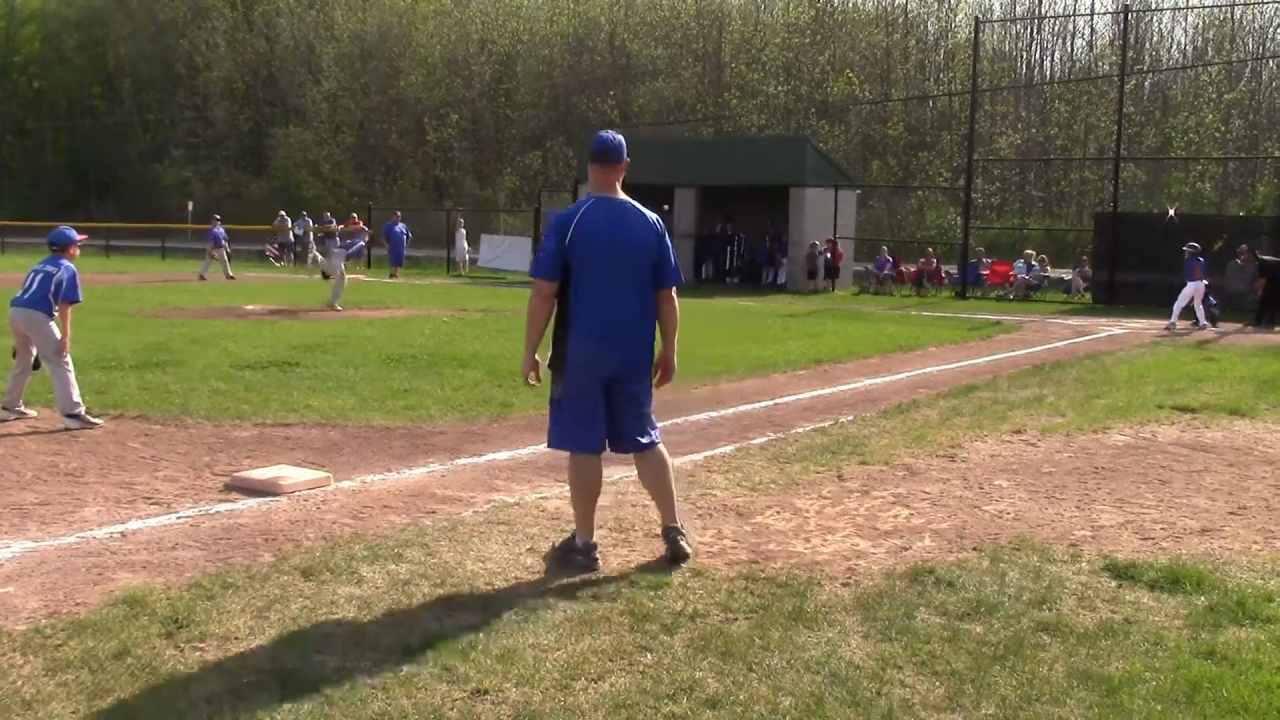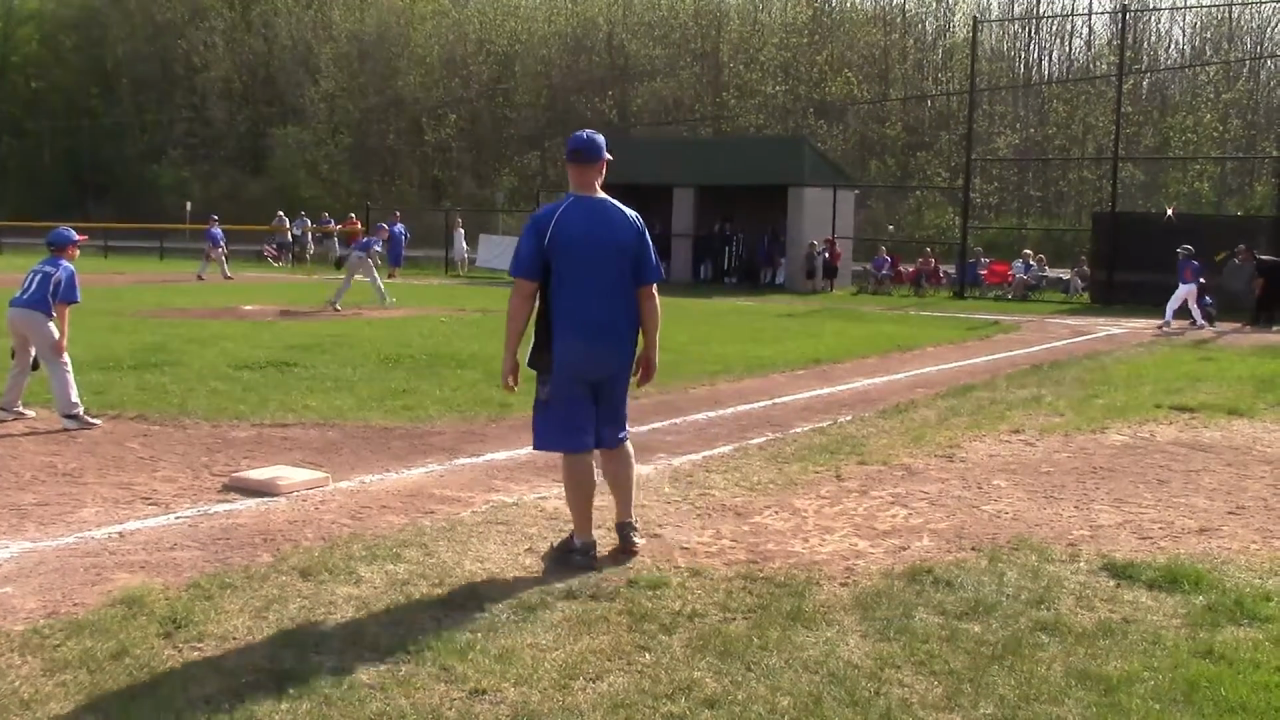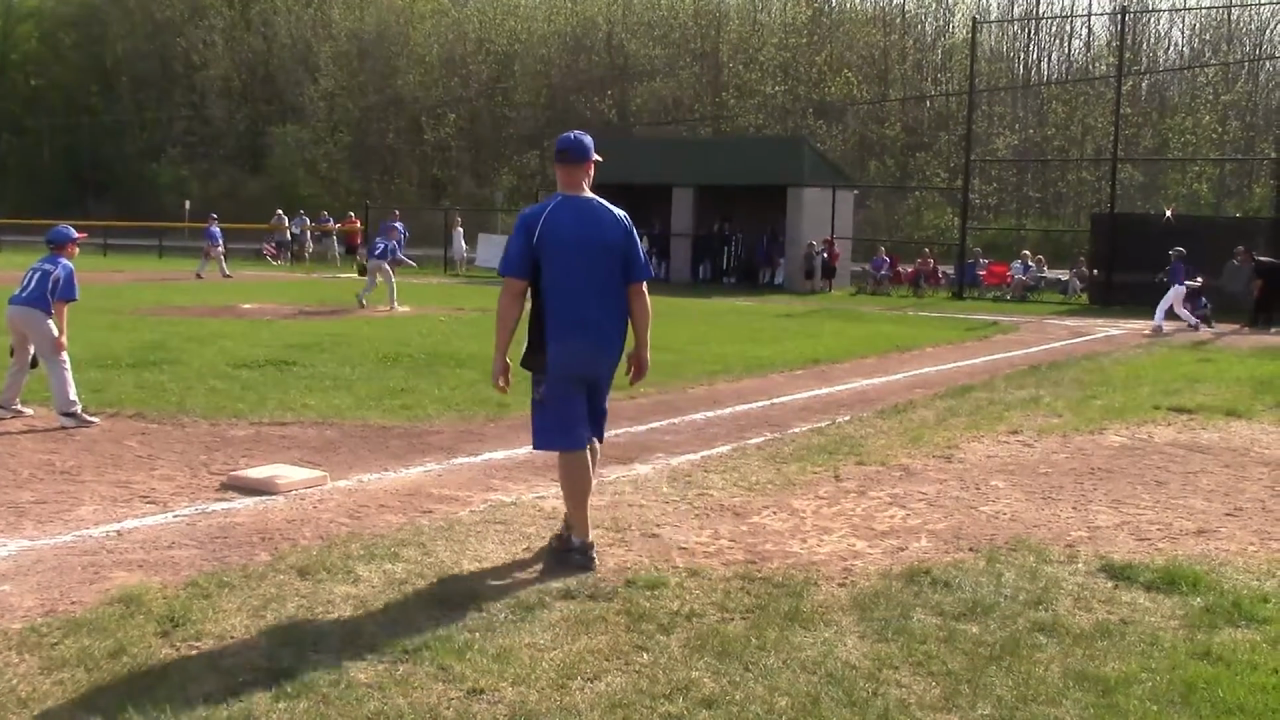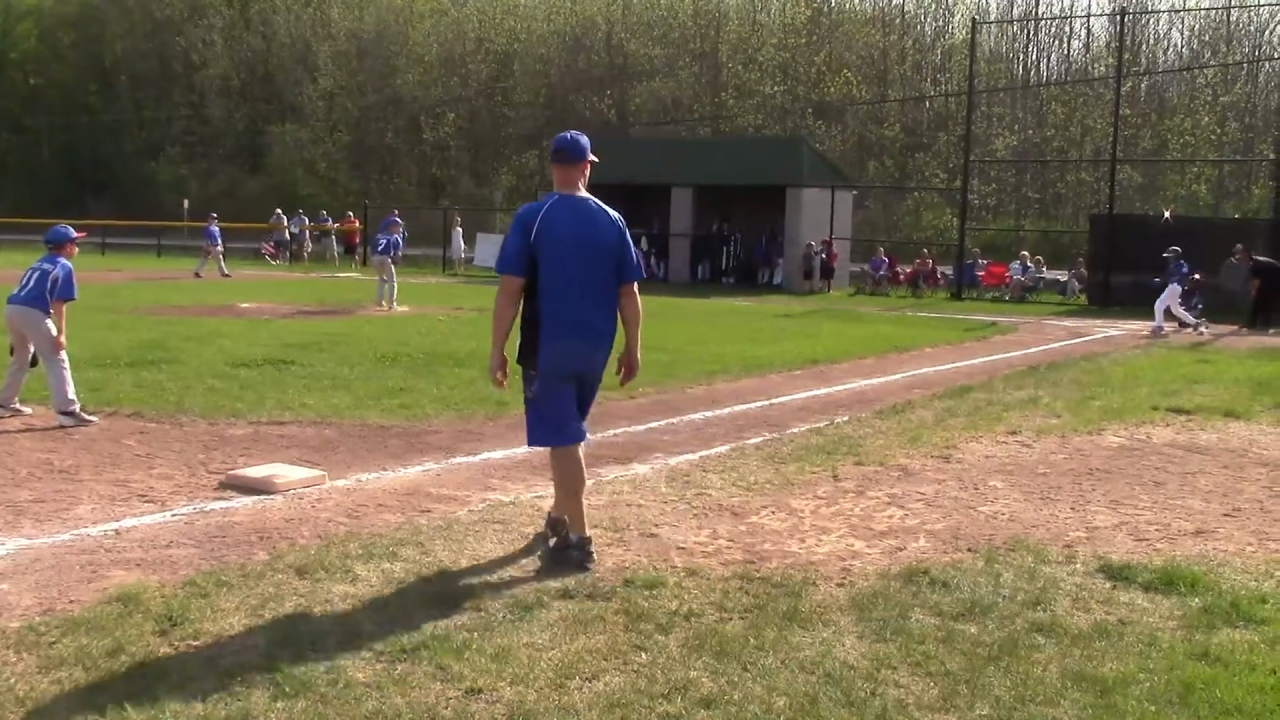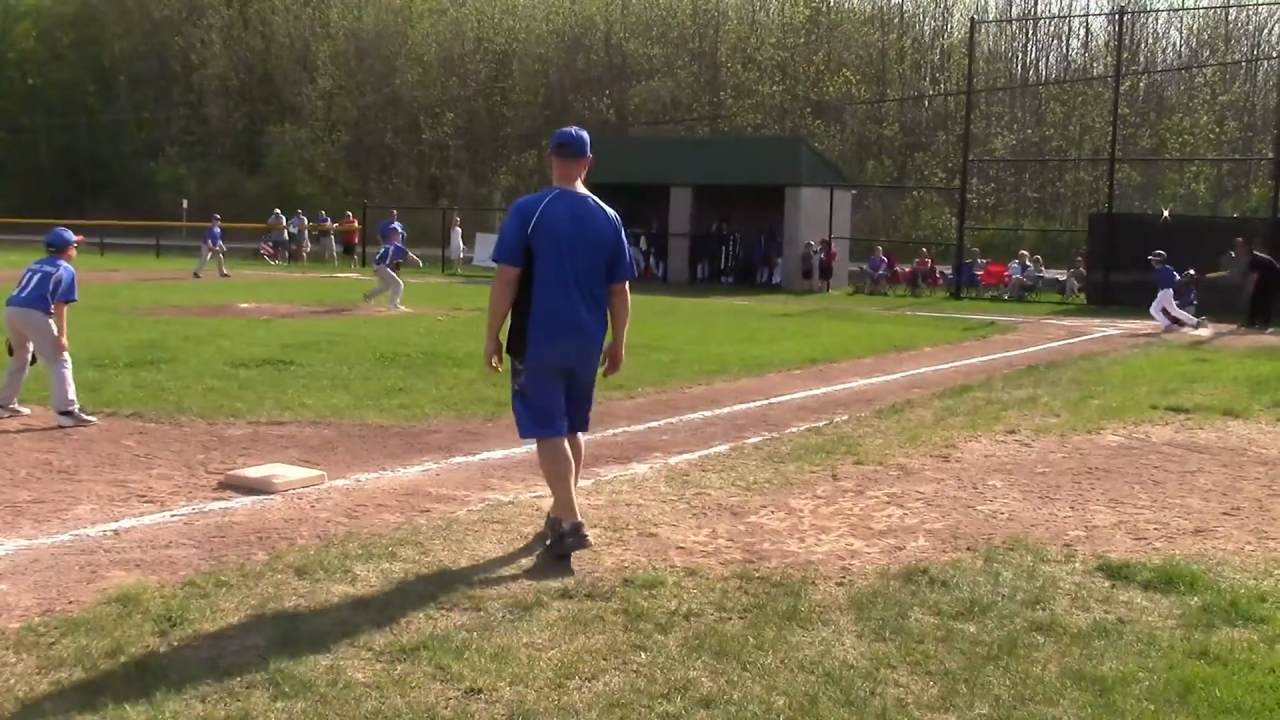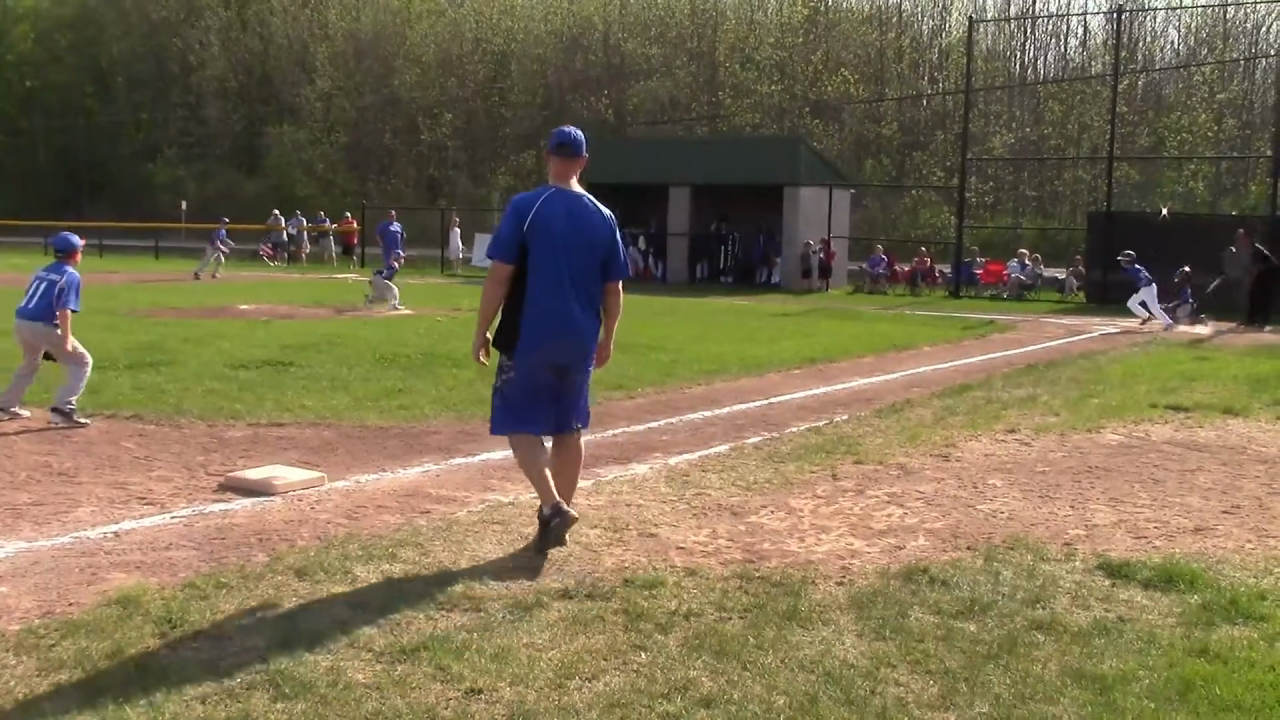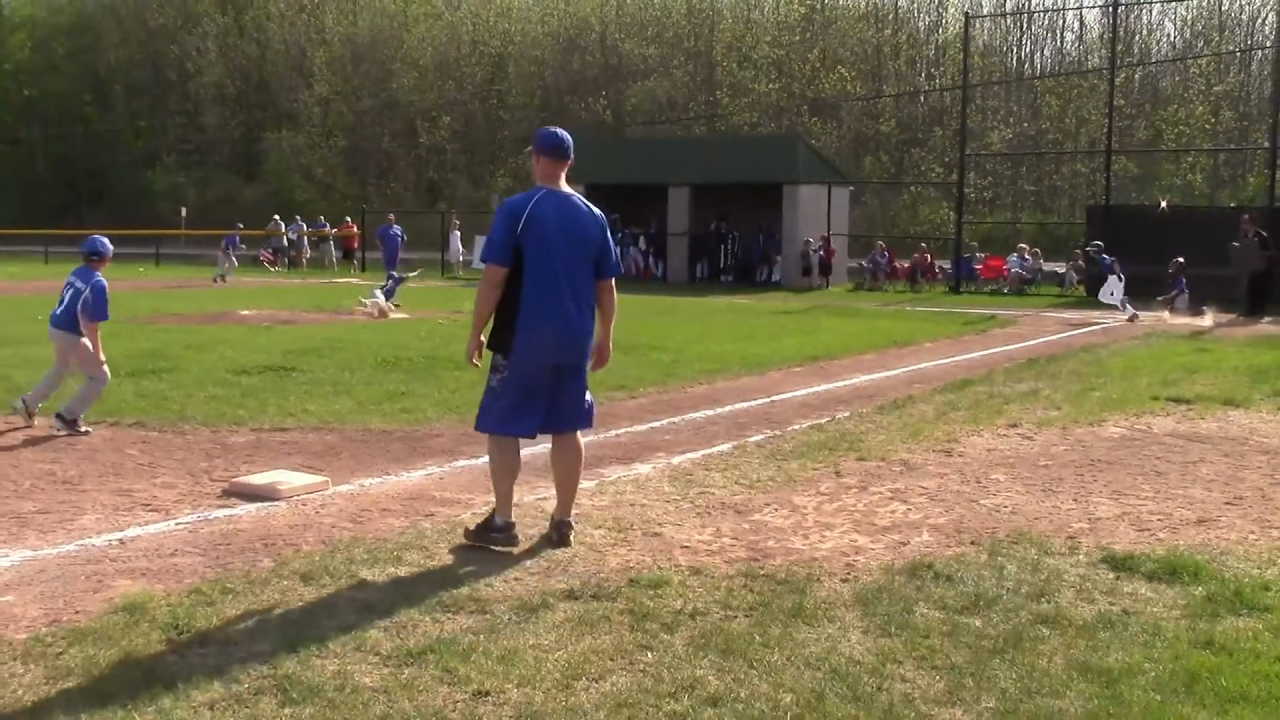
dt=0.2s
person 1, frame 1
left shoulder: (567, 221)
right shoulder: (650, 223)
left elbow: (544, 293)
right elbow: (667, 296)
left wrist: (530, 351)
right wrist: (668, 350)
left hip: (579, 355)
right hip: (634, 356)
left knee: (583, 447)
right knee: (644, 441)
left ankle: (584, 543)
right ankle: (673, 531)
person 1, frame 2
left shoulder: (546, 220)
right shoulder: (630, 220)
left elbow: (524, 293)
right elbow: (648, 294)
left wrist: (510, 353)
right wrist: (650, 349)
left hip: (564, 353)
right hip: (616, 353)
left knee: (575, 445)
right knee: (614, 438)
left ankle: (583, 542)
right ankle: (626, 524)
person 1, frame 3
left shoulder: (534, 219)
right shoulder: (618, 220)
left elbow: (513, 292)
right elbow: (637, 292)
left wrist: (500, 353)
right wrist: (641, 347)
left hip: (556, 351)
right hip: (605, 350)
left knee: (569, 443)
right knee: (589, 436)
left ankle: (579, 541)
right ankle: (575, 521)
person 1, frame 4
left shoulder: (531, 217)
right shoulder: (611, 220)
left elbow: (510, 290)
right elbow: (629, 292)
left wrist: (498, 348)
right wrist: (632, 347)
left hip: (548, 349)
right hip: (595, 348)
left knee: (562, 439)
right knee: (572, 430)
left ankle: (578, 538)
right ankle: (560, 517)
person 1, frame 5
left shoulder: (528, 209)
right shoulder: (608, 218)
left elbow: (506, 279)
right elbow: (620, 290)
left wrist: (492, 335)
right wrist: (617, 343)
left hip: (537, 341)
right hip: (586, 343)
left knee: (546, 431)
right knee: (571, 429)
left ankle: (570, 520)
right ankle: (559, 516)
person 1, frame 6
left shoulder: (524, 207)
right shoulder: (603, 217)
left elbow: (500, 276)
right elbow: (613, 289)
left wrist: (482, 329)
right wrist: (607, 337)
left hip: (527, 339)
right hip: (579, 342)
left knee: (518, 423)
right knee: (568, 428)
left ankle: (553, 508)
right ankle: (558, 516)
person 1, frame 7
left shoulder: (516, 208)
right shoulder: (593, 216)
left elbow: (494, 278)
right elbow: (606, 286)
left wrist: (476, 333)
right wrist: (604, 337)
left hip: (521, 341)
right hip: (574, 342)
left knee: (502, 427)
right knee: (567, 429)
left ankle: (501, 521)
right ankle: (562, 521)
person 2, frame 1
left shoulder: (41, 265)
right shoulder: (67, 269)
right elbow: (64, 305)
left wrist: (23, 335)
right wrist: (65, 336)
right hip: (36, 316)
left knee: (24, 360)
right knee: (61, 363)
right ankle: (74, 414)
person 2, frame 2
left shoulder: (40, 265)
right shoulder: (66, 269)
right elbow: (62, 305)
left wrist: (22, 335)
right wrist: (63, 336)
right hip: (35, 316)
left knee: (22, 360)
right knee: (60, 363)
right ankle: (72, 414)
person 2, frame 3
left shoulder: (40, 263)
right shoulder: (65, 267)
right elbow: (60, 302)
left wrist: (21, 333)
right wrist: (62, 333)
right hip: (34, 314)
left knee: (21, 358)
right knee: (58, 361)
right ankle: (70, 412)
person 2, frame 4
left shoulder: (39, 263)
right shoulder: (64, 267)
right elbow: (58, 302)
left wrist: (20, 332)
right wrist: (61, 333)
right hip: (32, 313)
left knee: (21, 357)
right knee: (57, 360)
right ankle: (68, 411)
person 2, frame 5
left shoulder: (36, 265)
right shoulder: (66, 270)
right elbow: (60, 303)
right wrist: (62, 335)
right hip: (34, 315)
left knee: (21, 357)
right knee: (61, 361)
right ankle: (67, 411)
person 2, frame 6
left shoulder: (43, 271)
right shoulder: (71, 277)
right elbow: (65, 310)
right wrist: (66, 340)
left hip: (21, 322)
right hip: (43, 326)
left knee: (29, 365)
right knee: (82, 362)
right ankle: (63, 409)
person 2, frame 7
left shoulder: (76, 273)
right shoulder: (98, 283)
right elbow: (92, 321)
right wrist: (97, 352)
left hip: (57, 328)
right hip: (71, 336)
left knee: (60, 370)
right knee: (100, 377)
left ankle: (27, 404)
right ankle: (67, 417)
